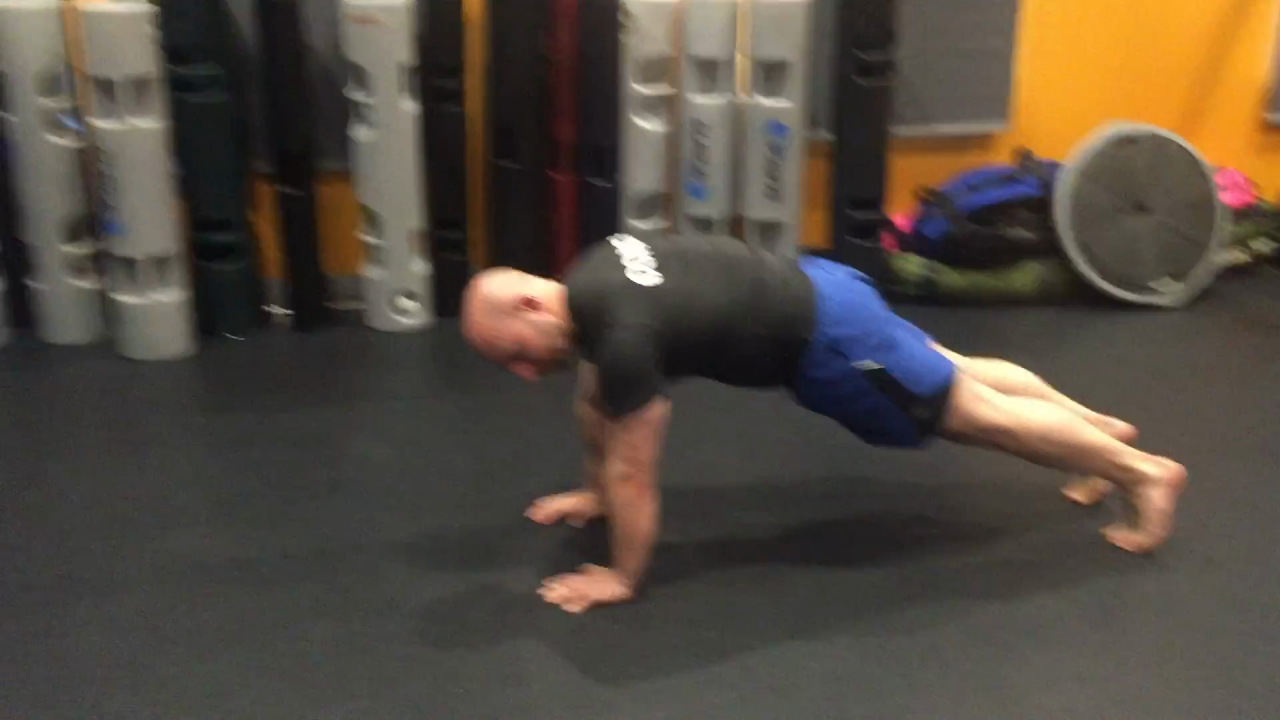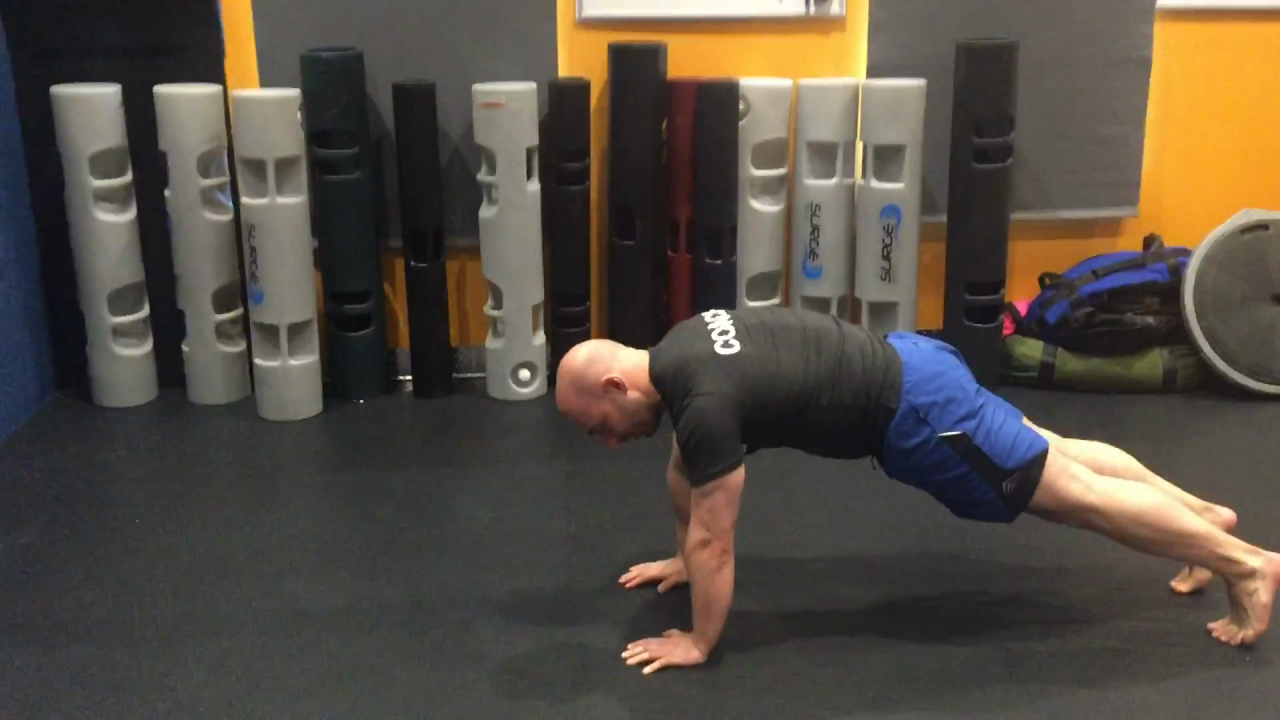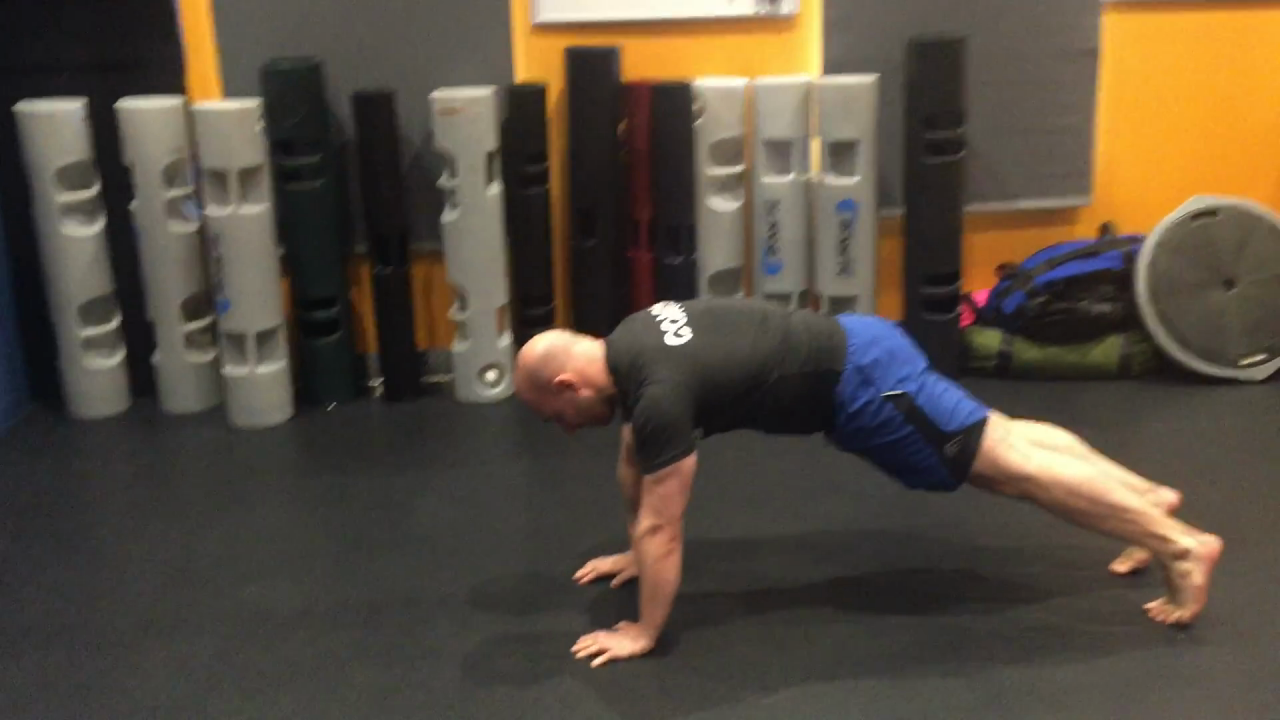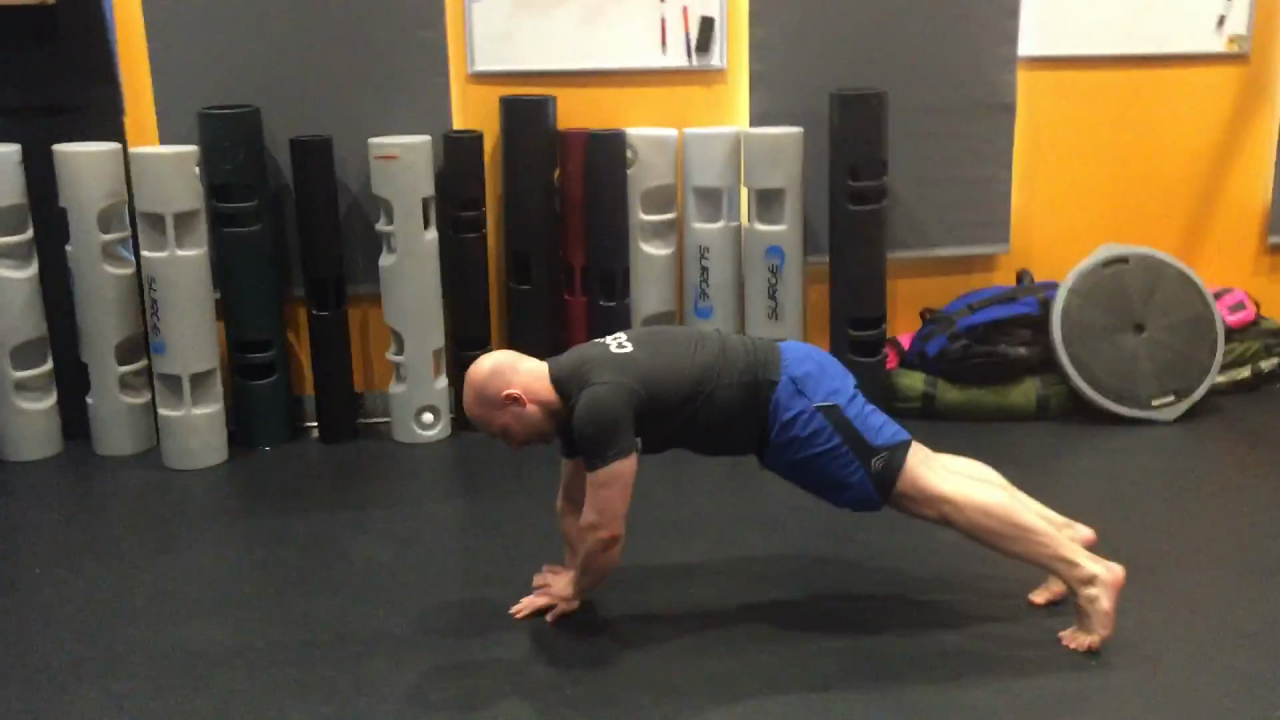
dt=0.4s
person 1, frame 1
left shoulder: (622, 332)
right shoulder: (587, 282)
left elbow: (634, 472)
right elbow: (595, 404)
left wrist: (622, 578)
right wrist: (594, 493)
left hip: (825, 343)
right hip: (814, 289)
left knee: (978, 416)
right knee: (958, 376)
left ankle: (1143, 472)
right ankle: (1104, 426)
person 1, frame 2
left shoulder: (704, 402)
right shoulder: (676, 356)
left elbow: (713, 539)
right elbow: (684, 474)
left wrist: (699, 643)
right wrist: (682, 559)
left hip: (913, 413)
right hip: (903, 364)
left knee: (1070, 495)
right knee: (1055, 454)
right ankle: (1206, 514)
person 1, frame 3
left shoulder: (658, 389)
right shoulder: (626, 349)
left elbow: (661, 524)
right elbow: (633, 466)
left wrist: (643, 633)
right wrist: (633, 554)
left hip: (857, 380)
right hip: (849, 350)
left knee: (1006, 463)
right knee: (1001, 435)
left ankle: (1181, 544)
right ankle: (1150, 496)
person 1, frame 4
left shoulder: (598, 401)
right shoulder: (570, 386)
left elbow: (604, 529)
right elbow: (572, 501)
left wrist: (575, 589)
right wrist: (572, 577)
left hip: (790, 400)
right hip: (783, 386)
left knee: (924, 488)
right knee: (924, 467)
left ankle: (1088, 572)
right ankle: (1067, 532)
